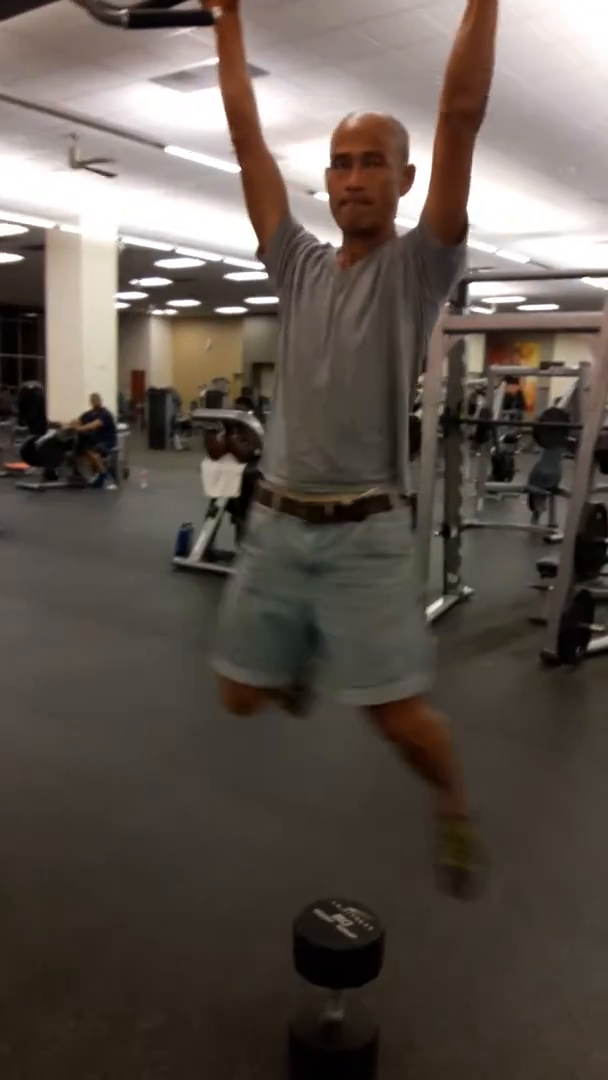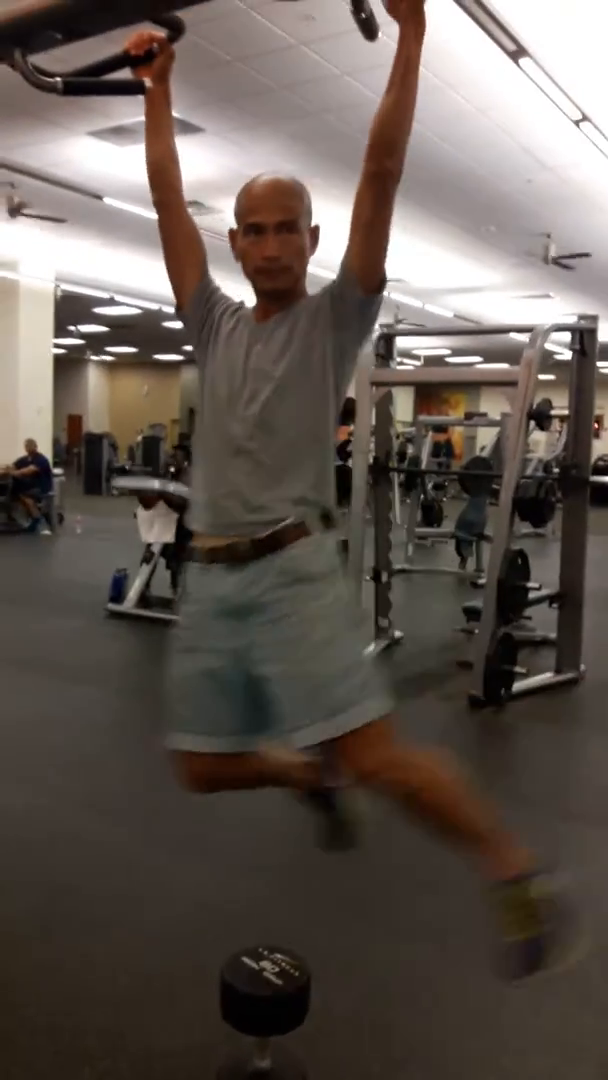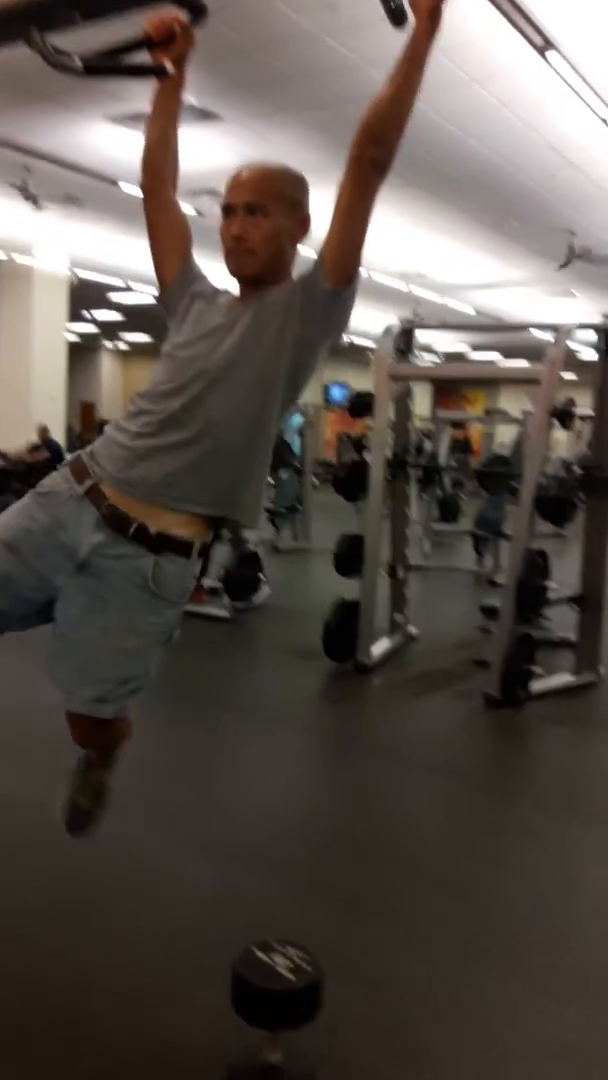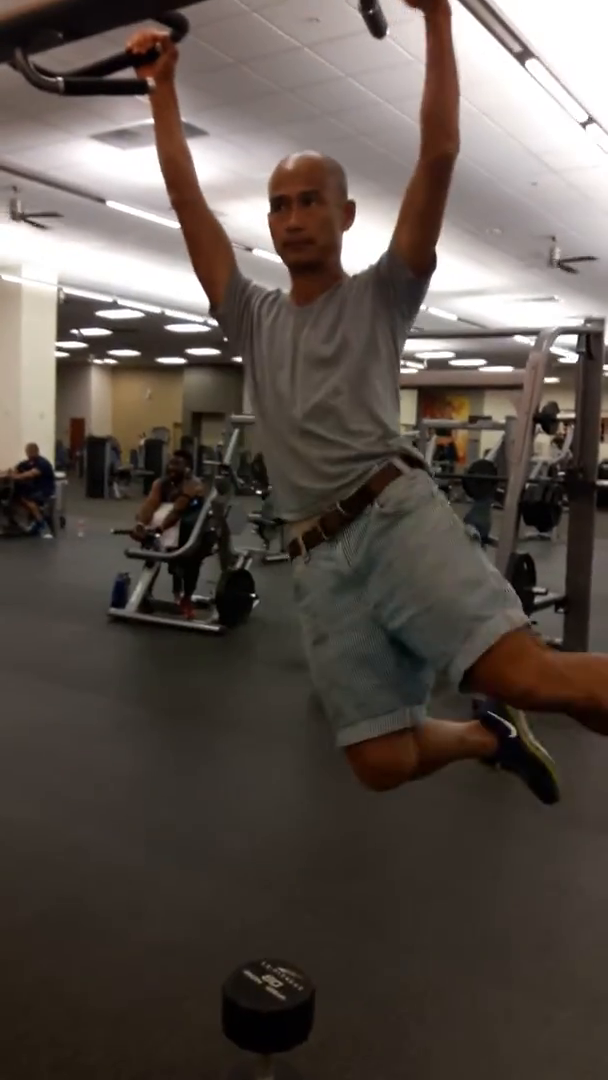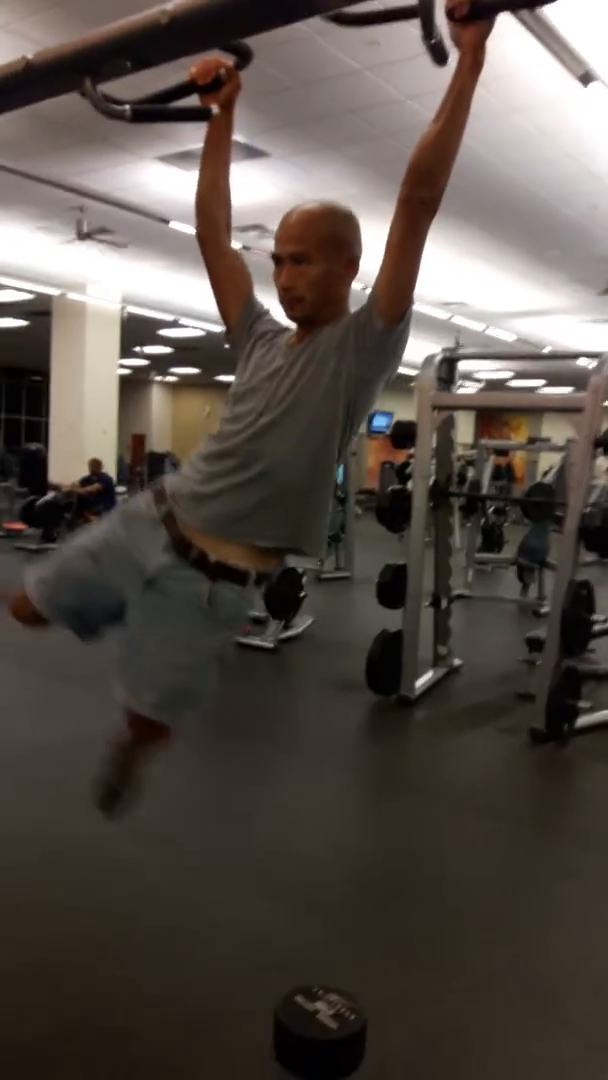
dt=0.7s
person 1, frame 1
left shoulder: (421, 264)
right shoulder: (300, 261)
left elbow: (461, 117)
right elbow: (247, 140)
left hip: (365, 537)
right hip: (278, 526)
left knee: (396, 712)
right knee: (243, 695)
left ankle: (453, 812)
right ankle: (306, 665)
person 1, frame 2
left shoulder: (333, 317)
right shoulder: (216, 325)
left elbow: (381, 176)
right elbow: (169, 205)
right wrist: (157, 91)
left hip: (292, 574)
right hip: (211, 579)
left knee: (370, 753)
right knee: (199, 766)
left ankle: (515, 874)
right ankle: (307, 772)
person 1, frame 3
left shoulder: (310, 307)
right shoulder: (193, 302)
left elbow: (370, 164)
right elbow: (155, 190)
right wrist: (169, 72)
left hip: (147, 555)
left knee: (94, 716)
left ankle: (98, 765)
person 1, frame 4
left shoulder: (382, 294)
right shoulder: (252, 316)
left elbow: (439, 158)
right elbow: (187, 201)
right wrist: (161, 87)
left hip: (396, 517)
right hip: (320, 559)
left knee: (529, 672)
right knee: (380, 761)
right ankle: (488, 736)
person 1, frame 5
left shoulder: (367, 343)
right shoulder: (263, 338)
left elbow: (417, 202)
right elbow: (212, 230)
right wrist: (220, 120)
left hip: (213, 574)
right hip: (150, 521)
left knee: (147, 719)
right knee: (30, 608)
left ankle: (129, 752)
right ankle: (127, 621)
